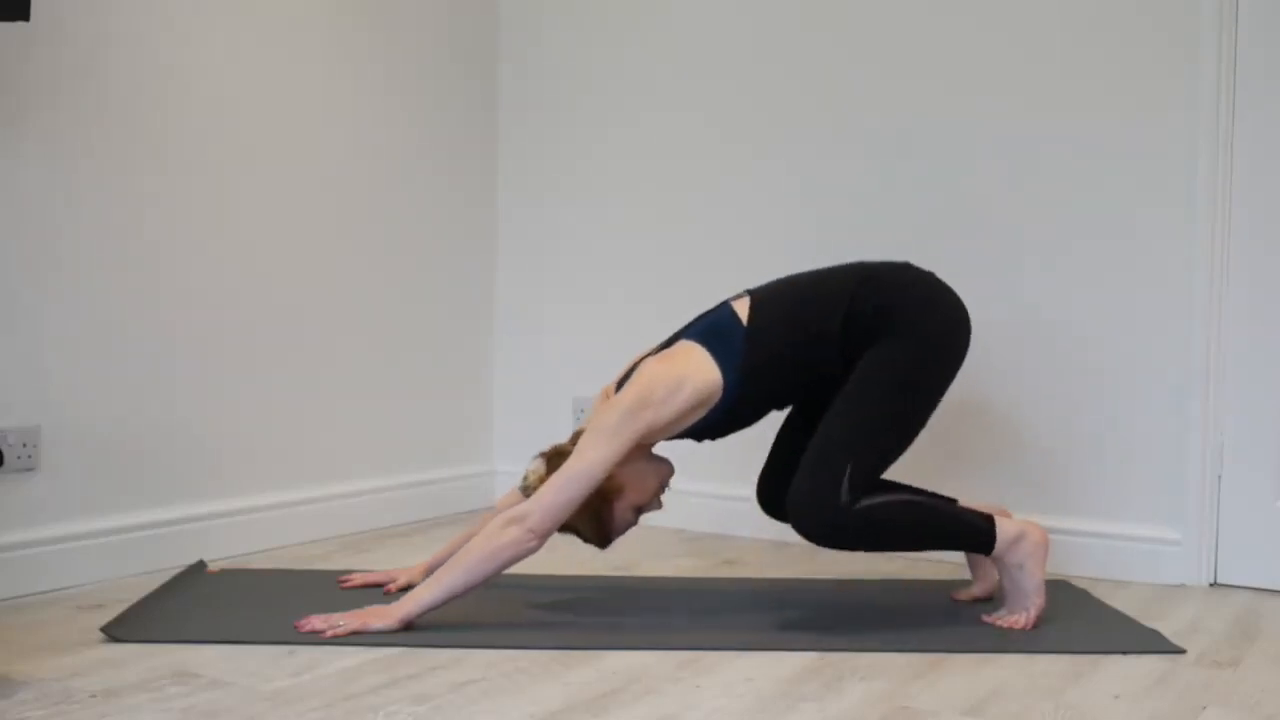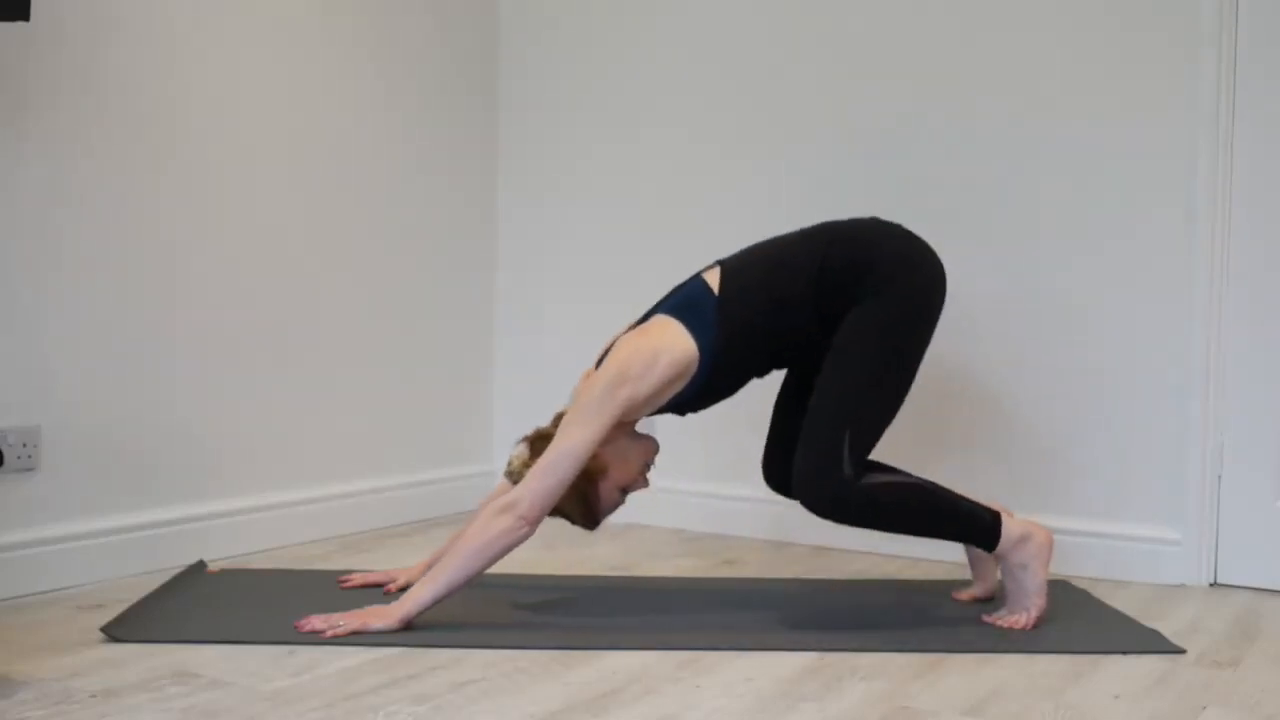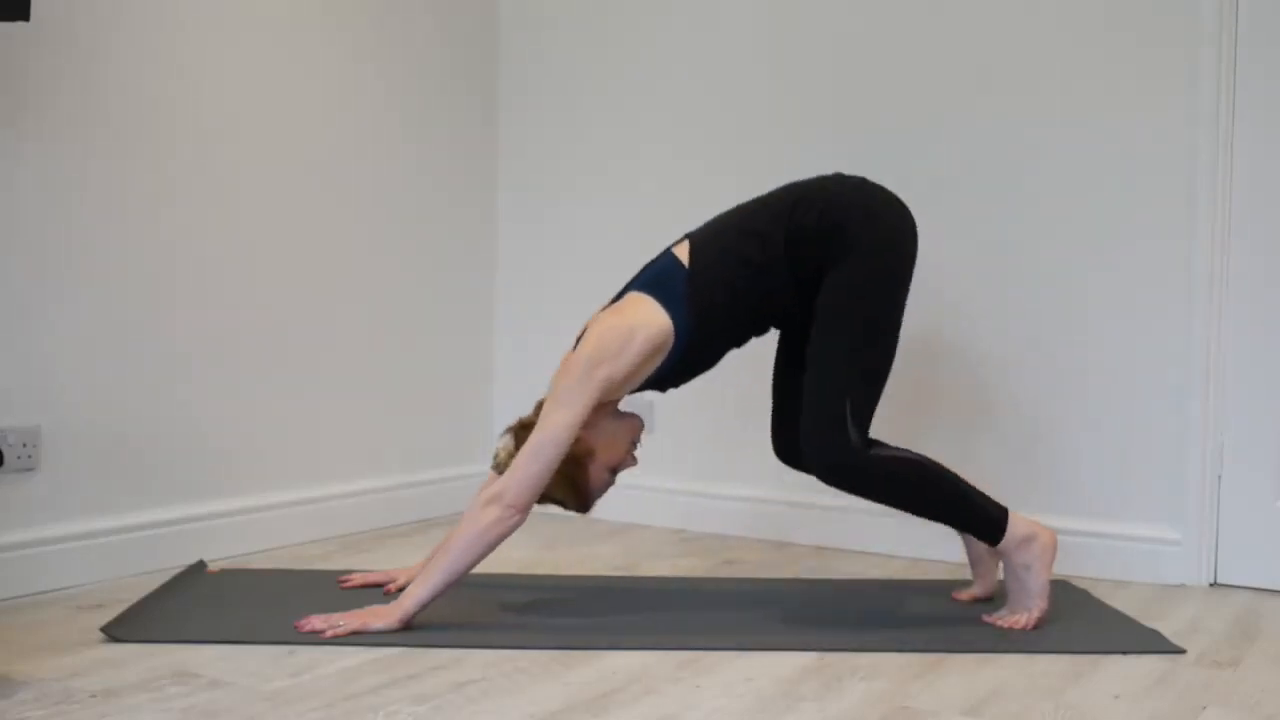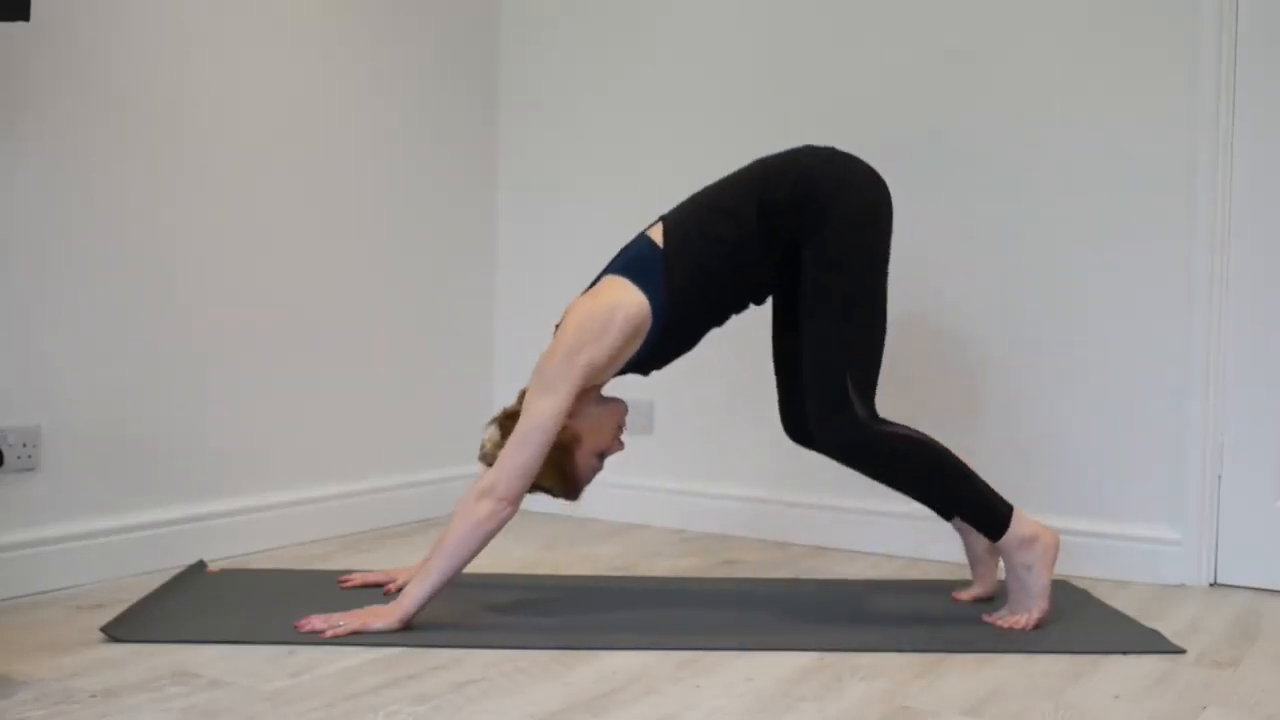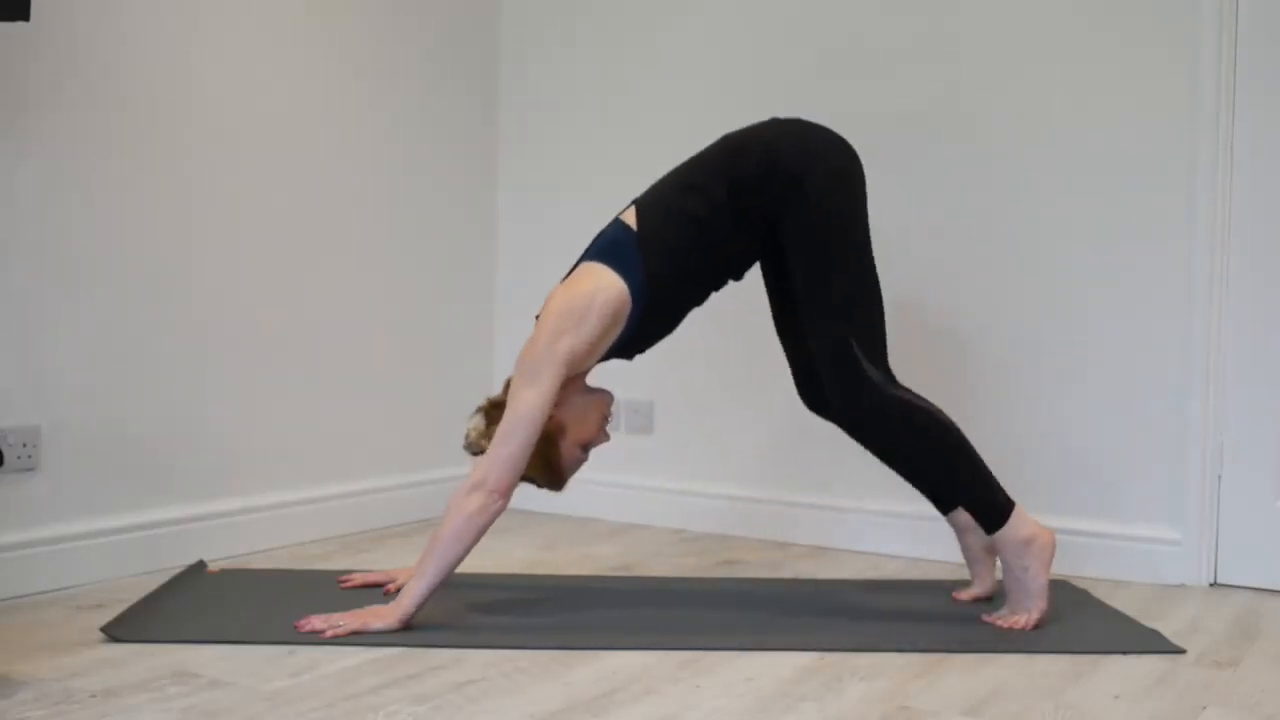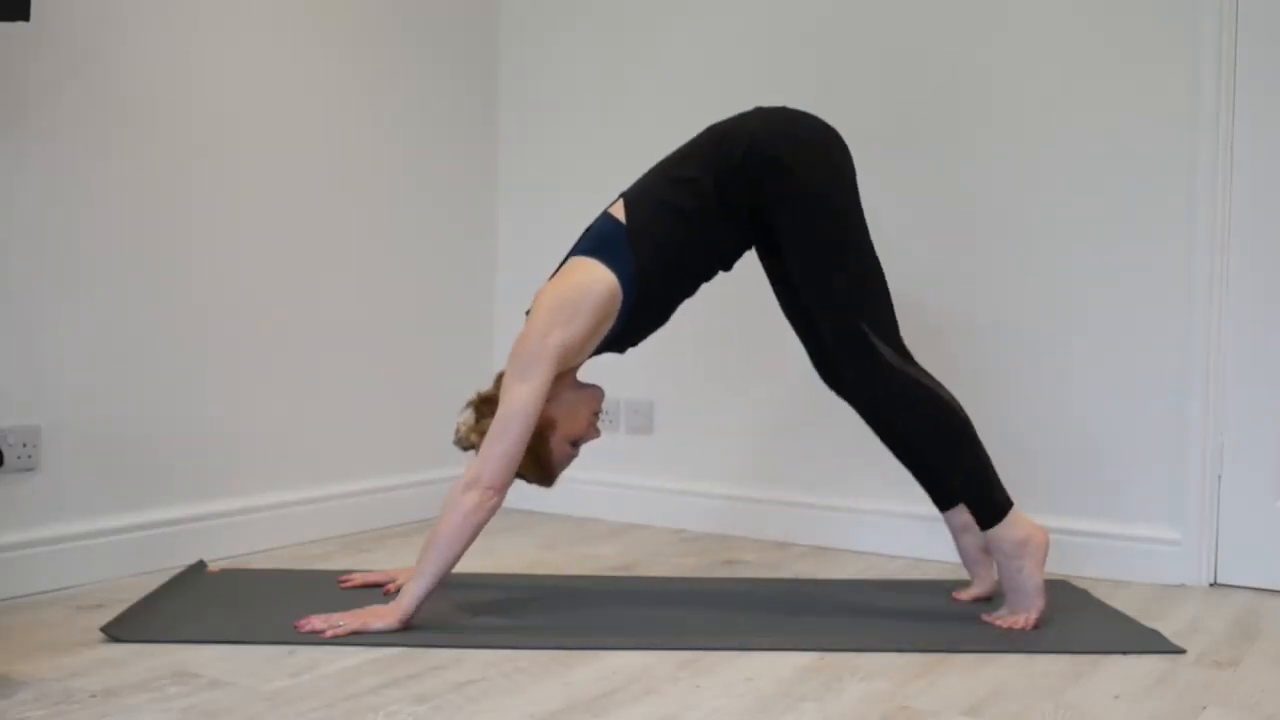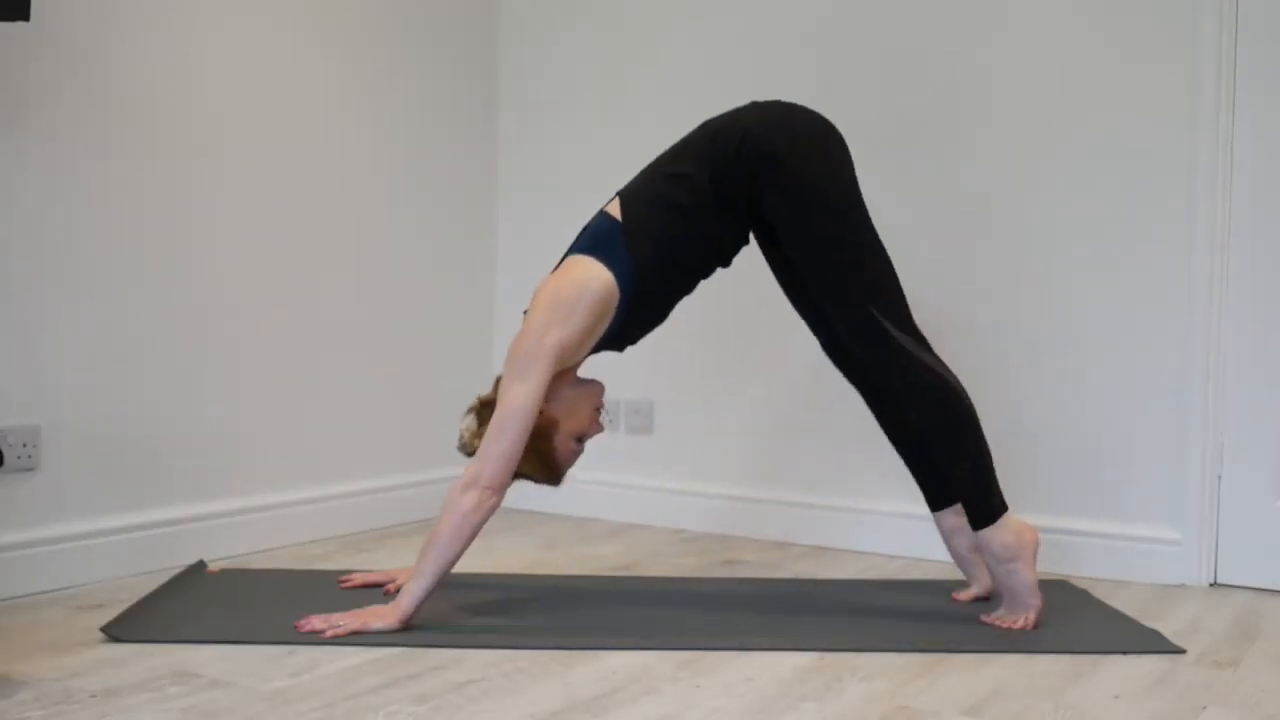
dt=0.3s
person 1, frame 1
left shoulder: (643, 407)
right shoulder: (629, 403)
left elbow: (528, 525)
right elbow: (526, 501)
left wrist: (404, 610)
right wrist: (425, 568)
left hip: (910, 318)
right hip: (866, 328)
left knee: (821, 510)
right knee: (783, 496)
left ankle: (1008, 538)
right ankle: (978, 520)
person 1, frame 2
left shoulder: (620, 387)
right shoulder: (613, 385)
left elbow: (518, 513)
right elbow: (517, 491)
left wrist: (402, 611)
right wrist: (422, 569)
left hip: (882, 276)
right hip: (844, 287)
left knee: (826, 484)
right knee: (789, 472)
left ankle: (1011, 538)
right ankle: (981, 527)
person 1, frame 3
left shoulder: (596, 370)
right shoulder: (595, 369)
left elbow: (506, 502)
right elbow: (508, 485)
left wrist: (402, 608)
right wrist: (422, 571)
left hip: (853, 230)
right hip: (817, 247)
left knee: (833, 449)
right knee: (798, 444)
left ankle: (1017, 539)
right ankle: (980, 528)
person 1, frame 4
left shoulder: (576, 356)
right shoulder: (577, 356)
left elbow: (497, 494)
right elbow: (497, 485)
left wrist: (401, 610)
right wrist: (421, 571)
left hip: (826, 201)
right hip: (798, 220)
left knee: (839, 422)
right knee: (807, 422)
left ankle: (1018, 536)
right ankle: (977, 526)
person 1, frame 5
left shoulder: (560, 345)
right shoulder: (562, 346)
left elbow: (489, 487)
right elbow: (490, 479)
left wrist: (402, 606)
right wrist: (423, 570)
left hip: (795, 172)
right hip: (771, 193)
left knee: (854, 386)
right knee: (823, 389)
left ankle: (1014, 532)
right ankle: (975, 525)
person 1, frame 6
left shoulder: (549, 341)
right shoulder: (551, 343)
left elbow: (483, 484)
right elbow: (484, 480)
left wrist: (401, 608)
right wrist: (419, 571)
left hip: (780, 160)
right hip: (759, 178)
left knee: (865, 360)
right knee: (844, 367)
left ankle: (1007, 530)
right ankle: (972, 525)
person 1, frame 7
left shoulder: (550, 340)
right shoulder: (552, 342)
left elbow: (484, 483)
right elbow: (487, 478)
left wrist: (401, 607)
right wrist: (421, 569)
left hip: (775, 155)
right hip: (755, 173)
left knee: (879, 345)
right knee: (863, 352)
left ankle: (999, 533)
right ankle: (969, 532)
